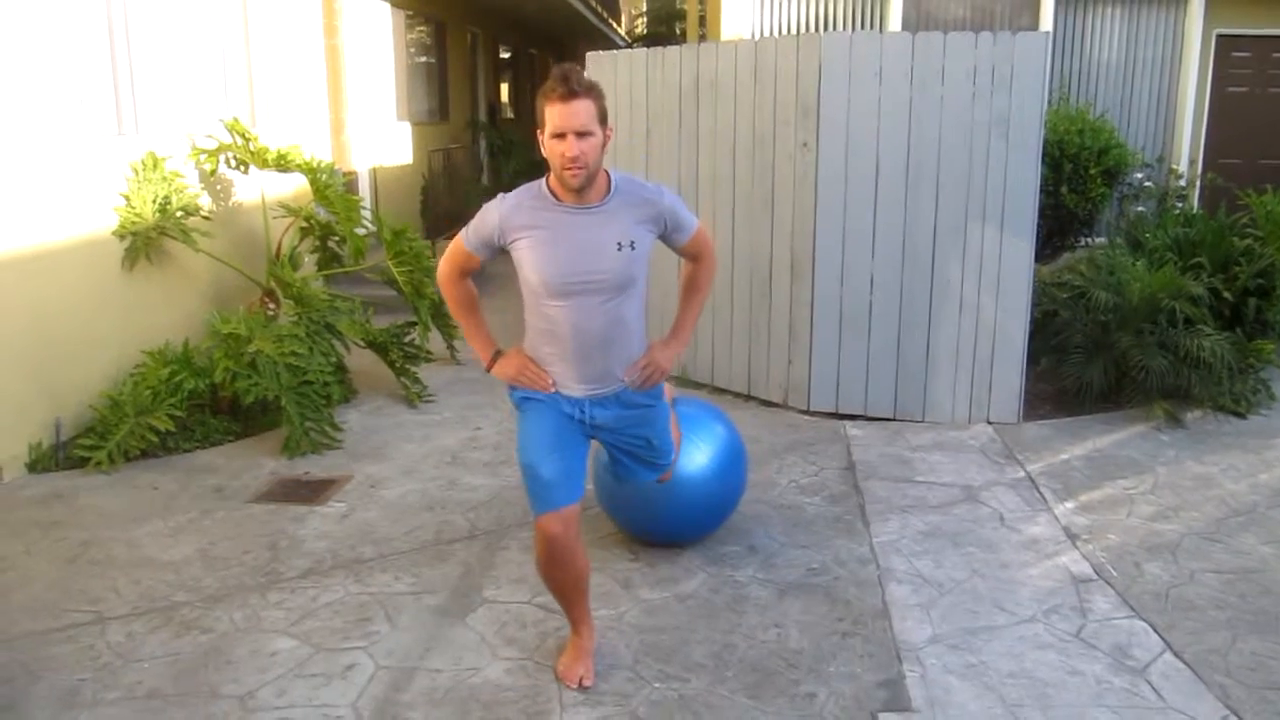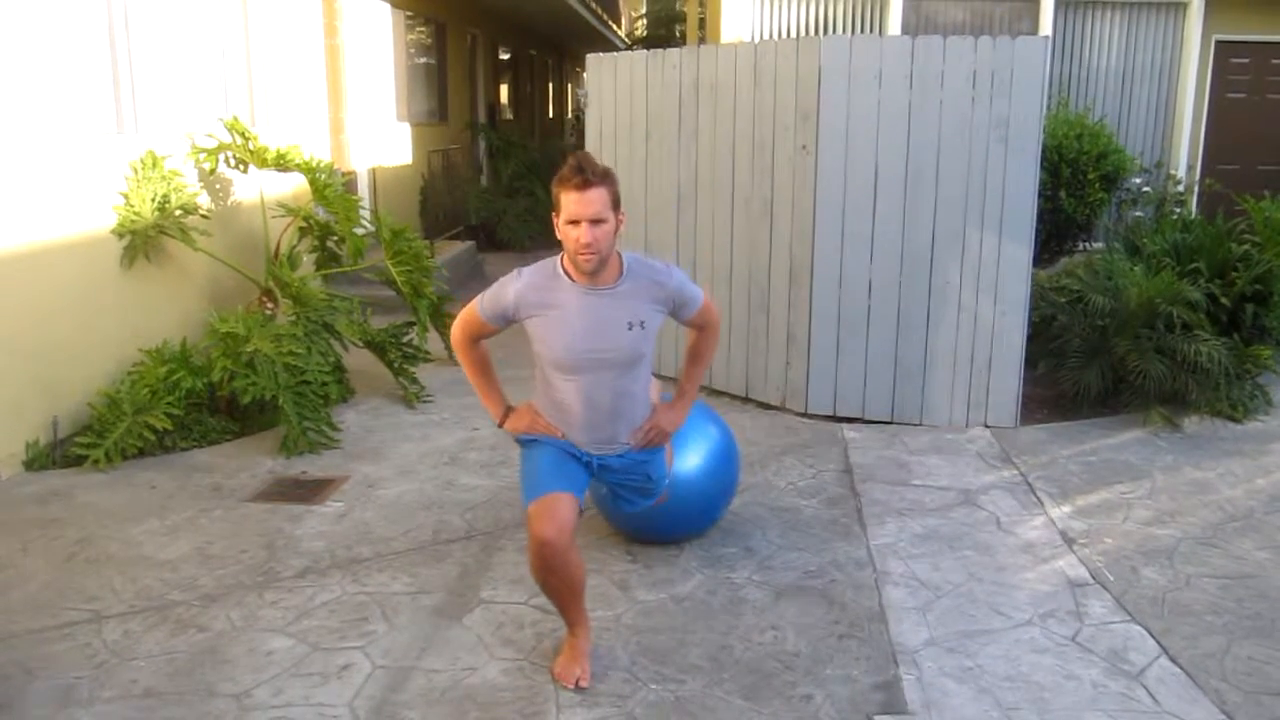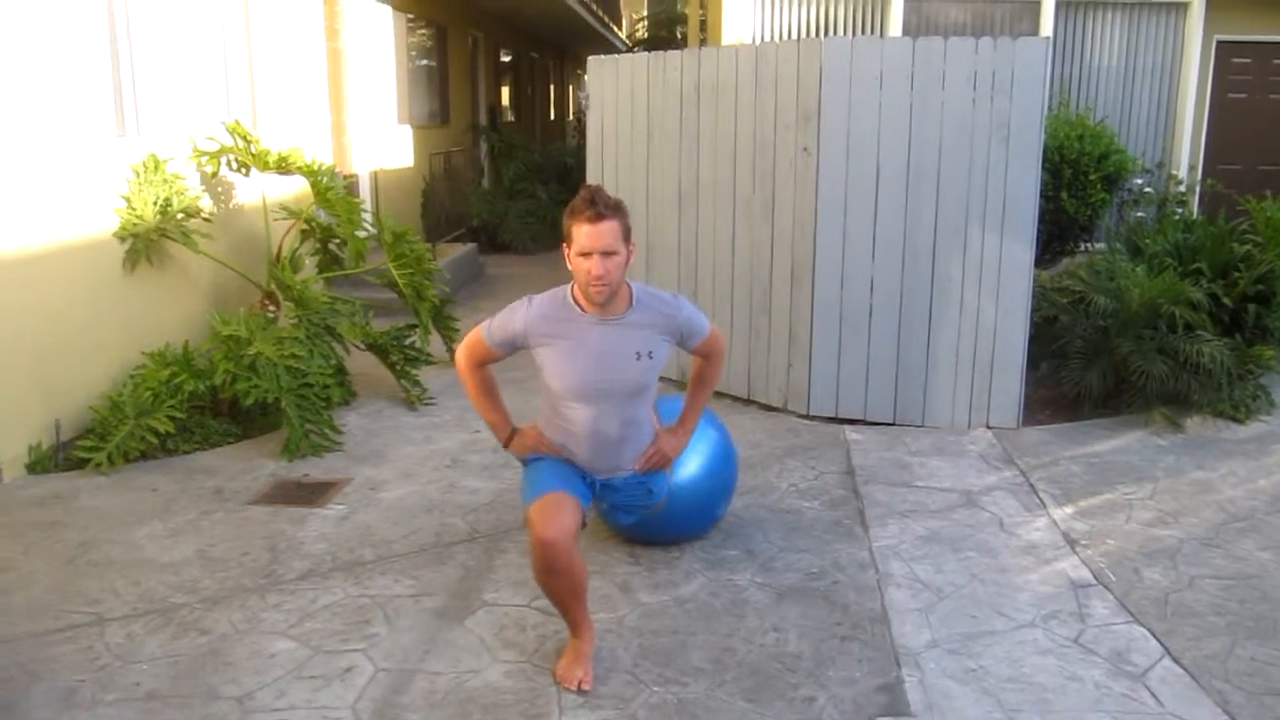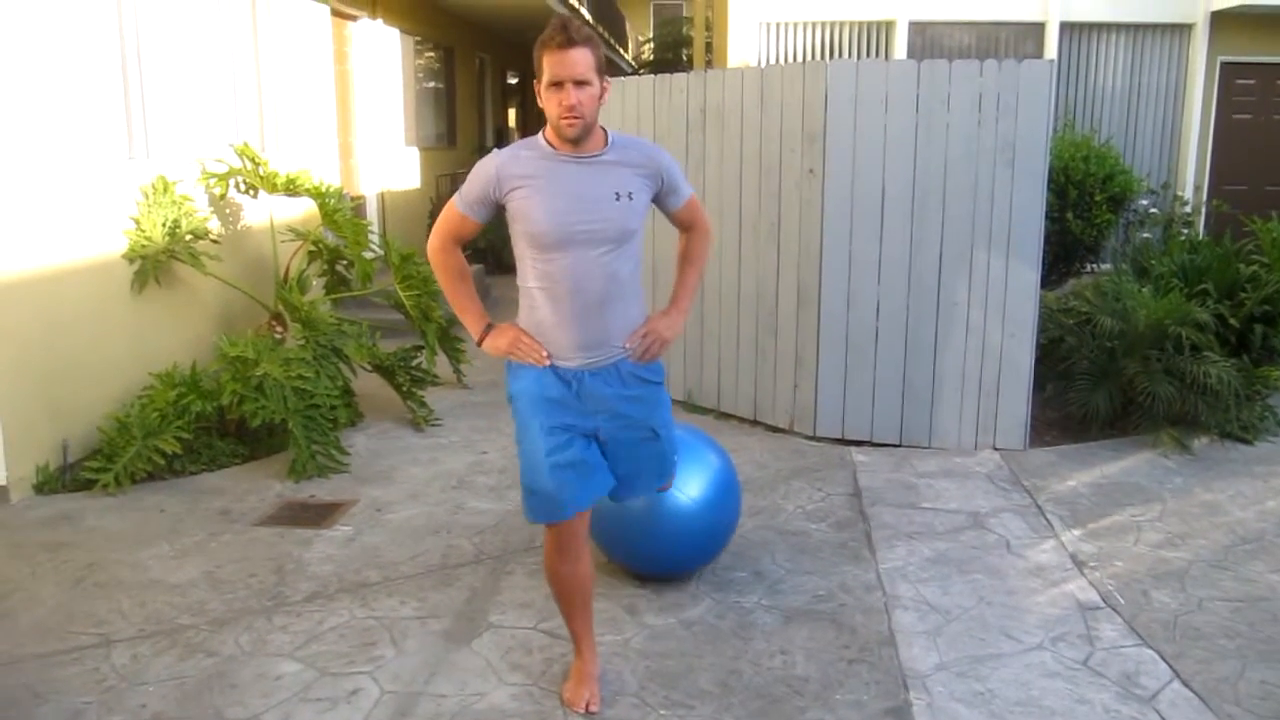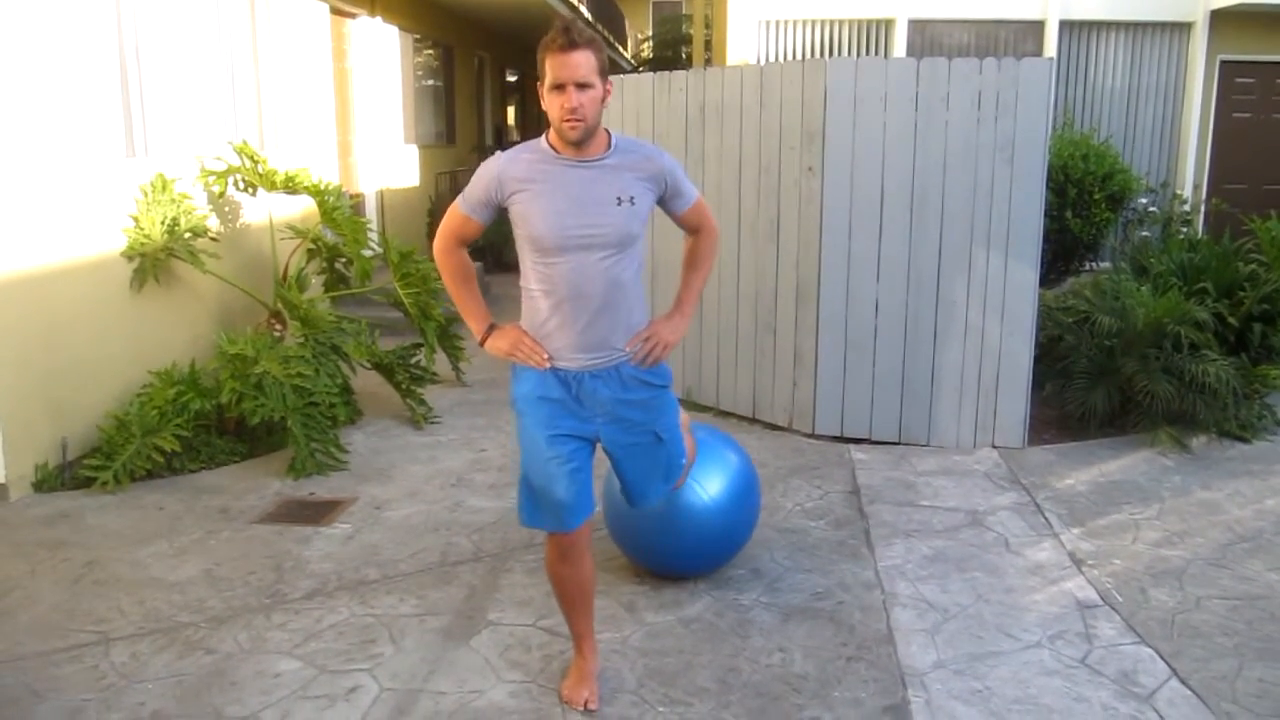
dt=1s
person 1, frame 1
left shoulder: (651, 203)
right shoulder: (509, 214)
left elbow: (703, 256)
right elbow: (451, 273)
left wrist: (676, 342)
right wrist: (492, 356)
left hip: (629, 389)
right hip: (548, 395)
left knee: (658, 475)
right knee: (555, 528)
left ankle: (664, 398)
right ankle: (581, 632)
person 1, frame 2
left shoulder: (660, 282)
right shoulder: (524, 290)
left elbow: (708, 325)
right elbow: (463, 335)
left wrist: (678, 404)
right wrist: (503, 412)
left hip: (633, 439)
right hip: (556, 440)
left knee: (651, 500)
right knee: (548, 537)
right ankle: (577, 633)
person 1, frame 3
left shoulder: (668, 313)
right shoulder: (533, 317)
left elbow: (713, 352)
right elbow: (468, 358)
left wrist: (683, 430)
right wrist: (509, 434)
left hip: (636, 462)
right hip: (559, 459)
left knee: (643, 515)
right knee: (550, 539)
right ankle: (581, 636)
person 1, frame 4
left shoulder: (646, 161)
right shoulder: (504, 169)
left elbow: (696, 228)
right elbow: (442, 243)
left wrist: (677, 311)
right wrist: (483, 329)
left hip: (629, 368)
right hip: (545, 377)
left knee: (652, 485)
right knee: (565, 523)
right ankle: (585, 657)
person 1, frame 5
left shoulder: (650, 166)
right shoulder: (506, 172)
left elbow: (703, 231)
right elbow: (447, 244)
left wrist: (680, 316)
right wrist: (486, 330)
left hip: (632, 369)
right hip: (547, 380)
left knee: (667, 483)
right knee: (566, 531)
left ankle: (674, 422)
right ankle: (585, 654)
